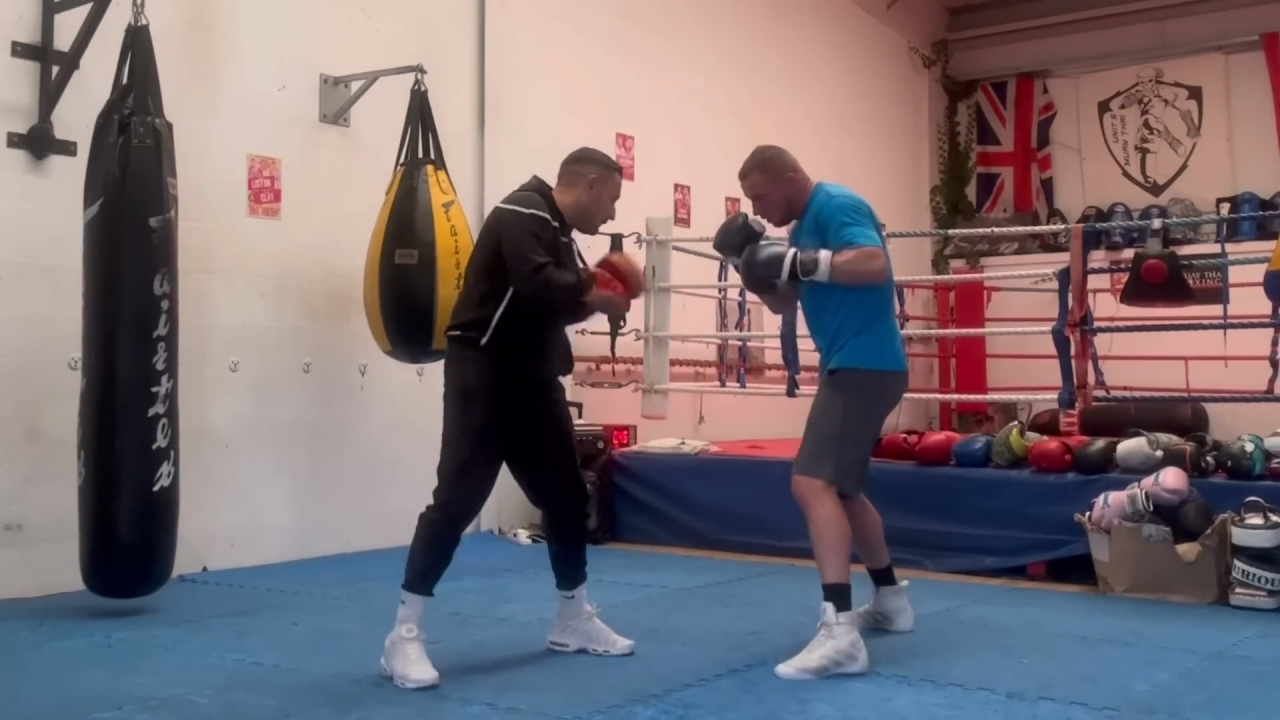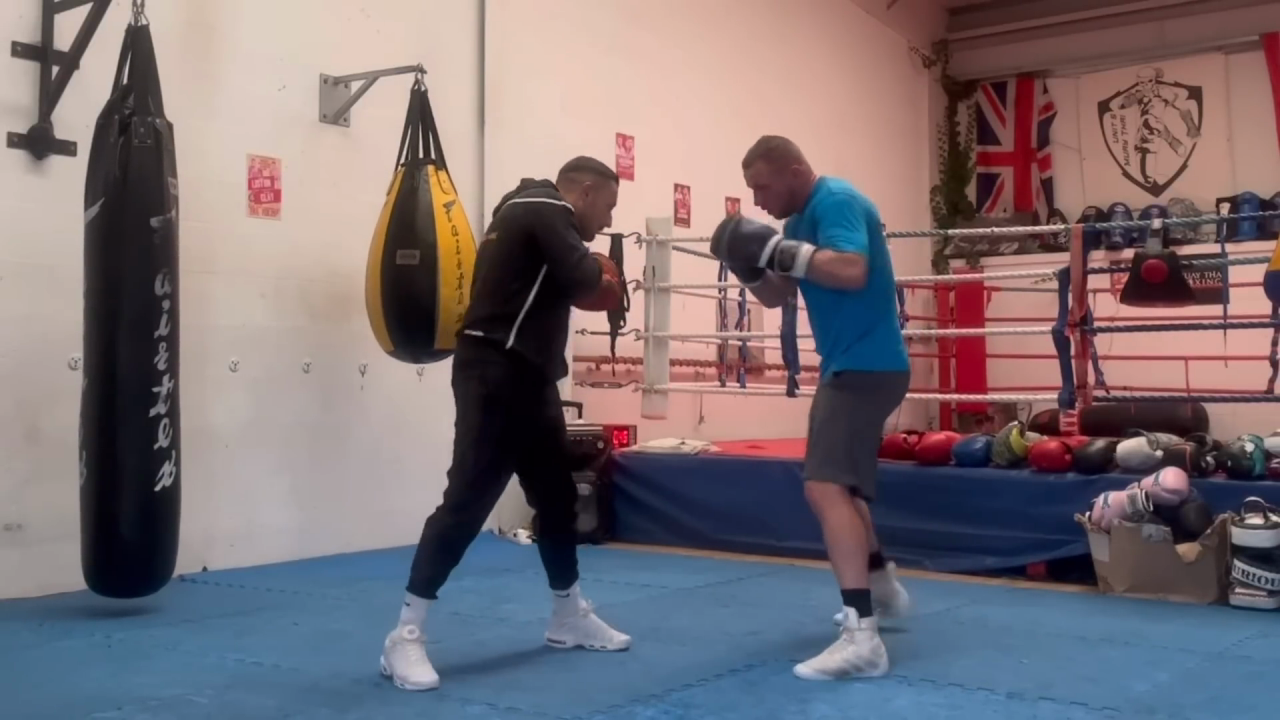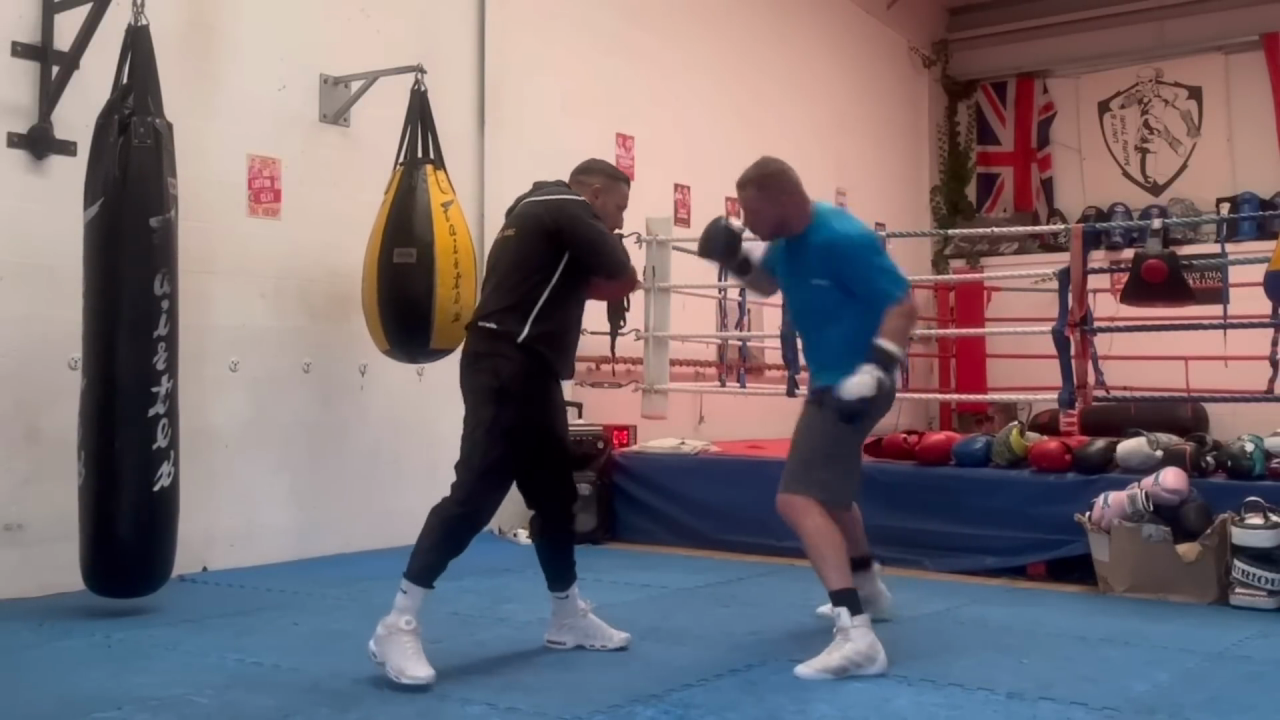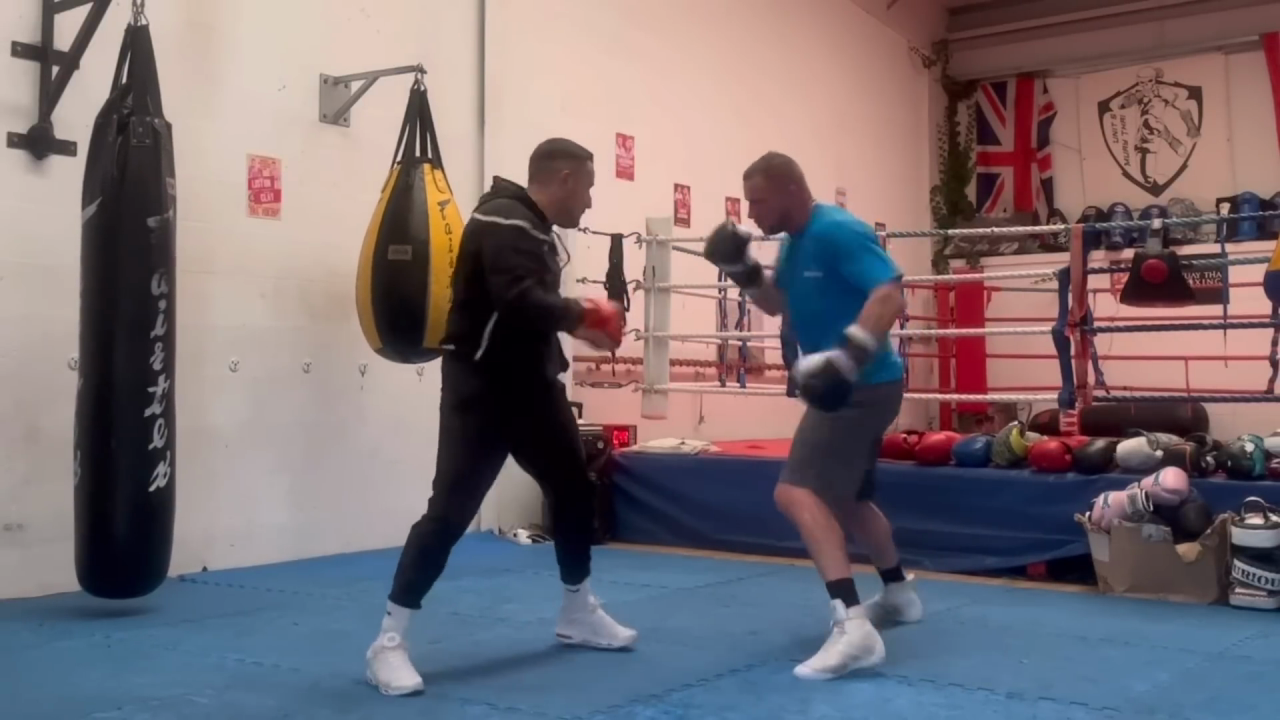
dt=0.3s
person 1, frame 1
left shoulder: (556, 230)
right shoulder: (522, 216)
left elbow: (559, 307)
right elbow: (541, 288)
left wrist: (597, 292)
right wrist: (588, 290)
left hip: (534, 380)
right hip: (483, 374)
left knee: (567, 497)
right knee: (458, 499)
left ankle: (574, 619)
right ankle: (404, 635)
person 1, frame 2
left shoulder: (531, 218)
right shoulder: (545, 210)
right elbow: (579, 279)
left wrist: (589, 277)
right wrist: (600, 276)
left hip: (529, 377)
right hip: (494, 375)
left knee: (557, 496)
right knee: (468, 501)
left ankle: (569, 617)
right ankle: (405, 635)
person 1, frame 3
left shoulder: (540, 223)
right shoulder: (562, 207)
right elbow: (615, 268)
left wrist: (602, 283)
right wrist: (614, 279)
left hip: (533, 375)
right hip: (504, 371)
left knee: (555, 497)
right knee: (475, 495)
left ankle: (570, 618)
right ankle: (400, 626)
person 1, frame 4
left shoulder: (534, 228)
right shoulder: (504, 225)
right elbow: (519, 302)
left wrist: (580, 315)
right wrist: (578, 316)
left hip: (533, 382)
right hip: (481, 387)
left knee: (575, 492)
right knee: (451, 510)
left ankle: (579, 612)
right ankle: (389, 641)
person 2, frame 1
left shoulder: (837, 206)
right shoulder: (802, 225)
left elbow: (875, 264)
right elbow: (784, 303)
left wrist: (800, 262)
right wrist: (755, 268)
left hip: (864, 368)
right hip: (848, 369)
left knee: (812, 483)
right knee: (843, 487)
left ankle: (839, 631)
right ankle: (889, 600)
person 2, frame 2
left shoulder: (838, 202)
right shoulder: (801, 219)
left elbow: (851, 272)
right elbow: (776, 296)
left wrist: (779, 249)
right wrist: (747, 262)
left hip: (867, 369)
right hip: (845, 369)
left knee: (823, 487)
right knee: (841, 484)
left ankle: (861, 637)
right ankle: (883, 585)
person 2, frame 3
left shoulder: (842, 238)
right shoulder: (790, 238)
left elbow: (902, 307)
right elbow: (767, 285)
left wrist: (873, 370)
right wrist: (732, 255)
left hip: (852, 387)
right hip: (828, 383)
left knee: (798, 500)
right knee: (830, 486)
left ankle: (858, 633)
right ankle: (861, 582)
person 2, frame 4
left shoulder: (837, 231)
right shoulder: (799, 238)
left elbow: (890, 295)
right elbow: (779, 304)
left wrist: (848, 354)
right wrist: (743, 269)
left hip: (860, 386)
right hip: (858, 386)
left knee: (796, 493)
right knee: (846, 492)
left ankle: (852, 628)
right ankle: (898, 593)
